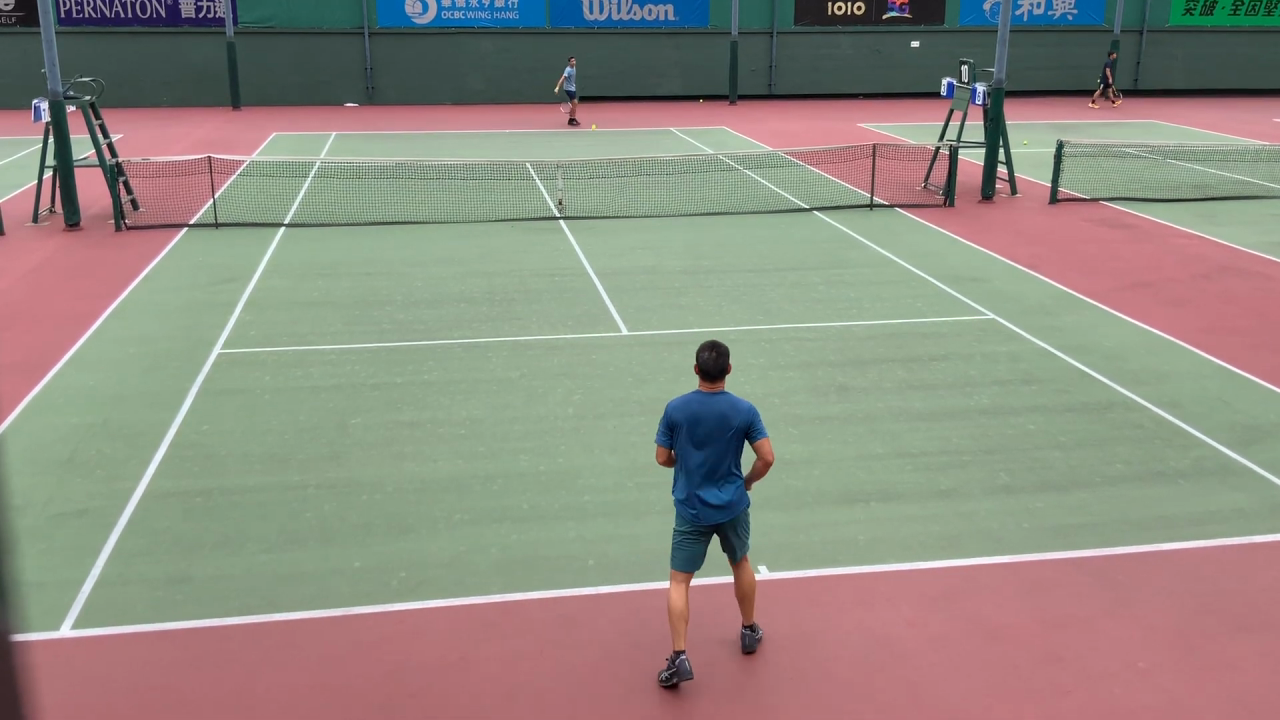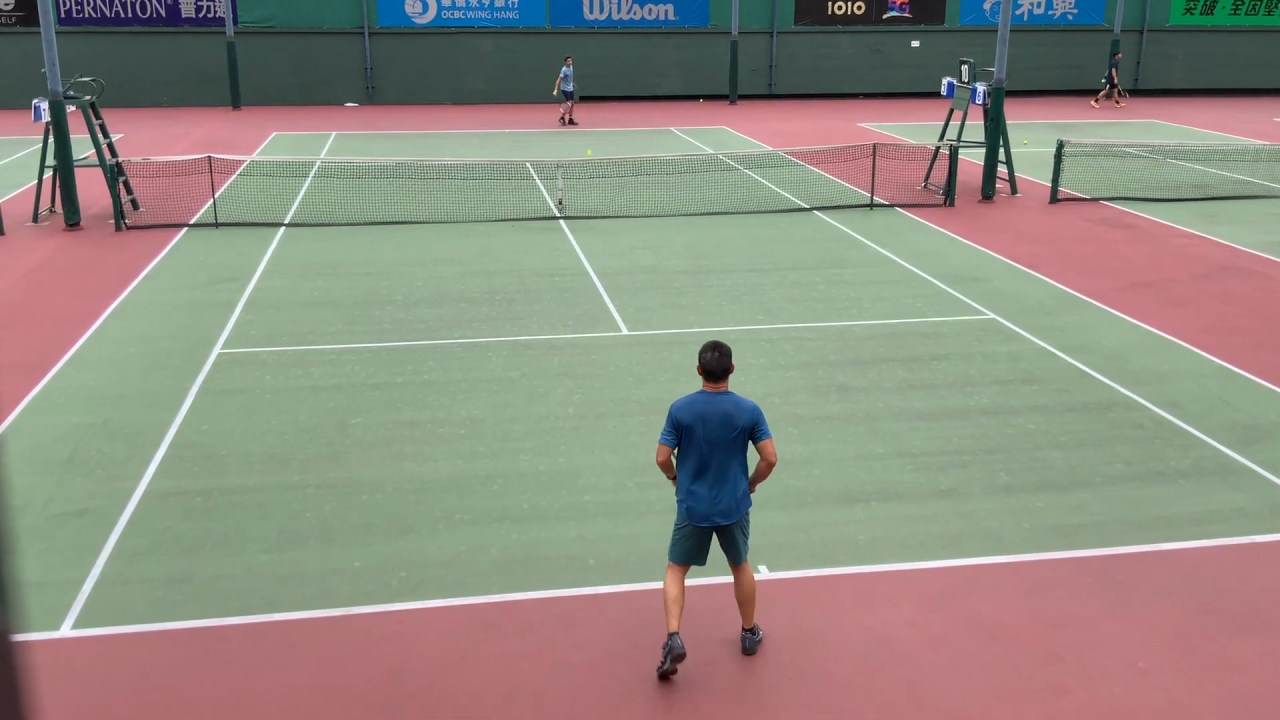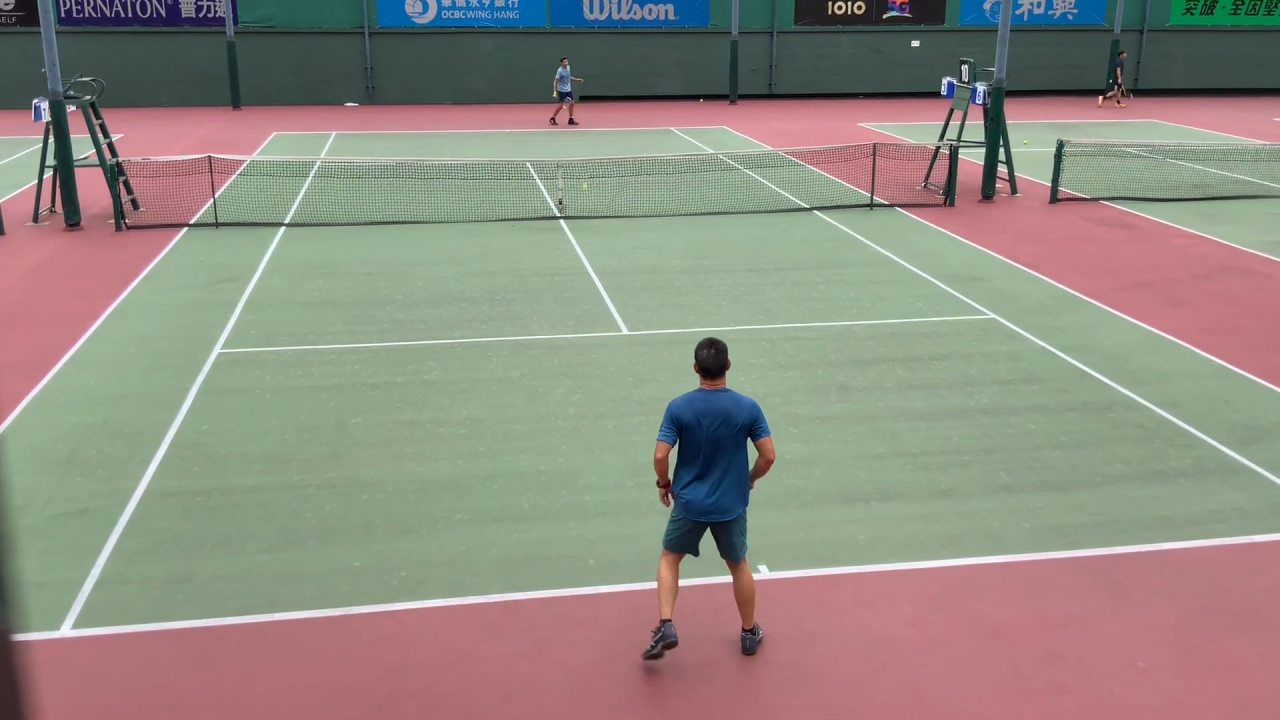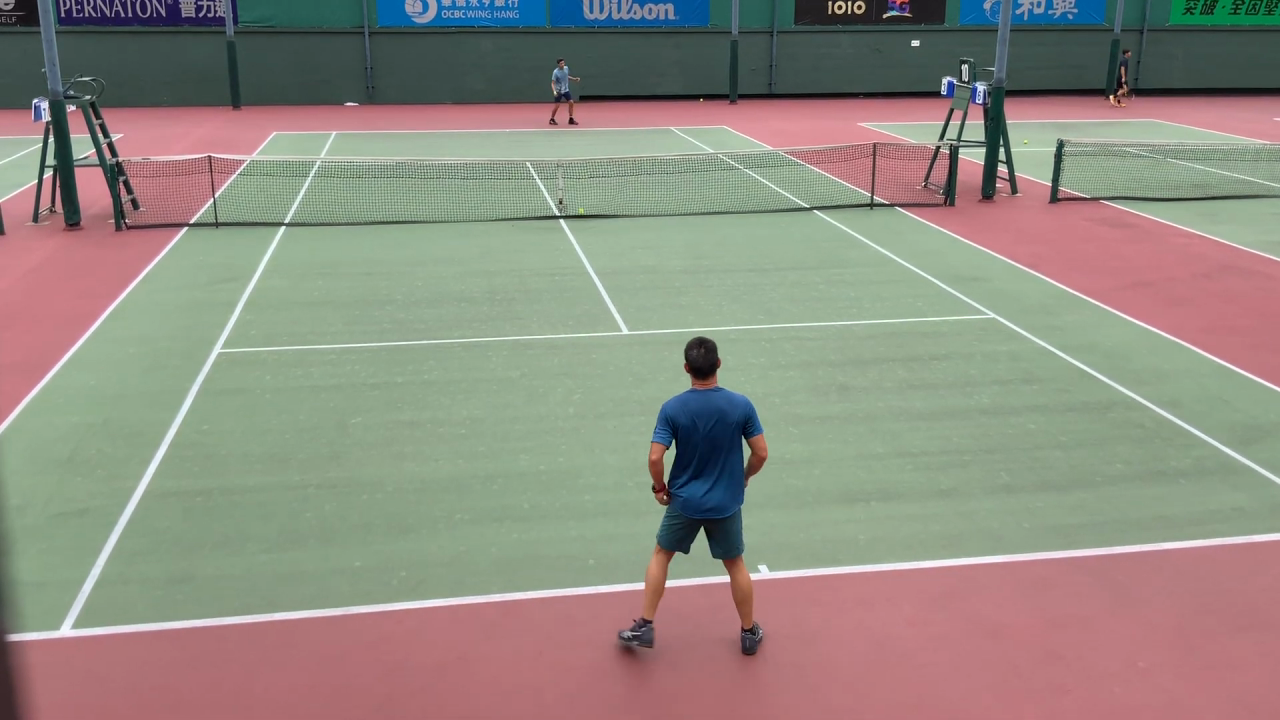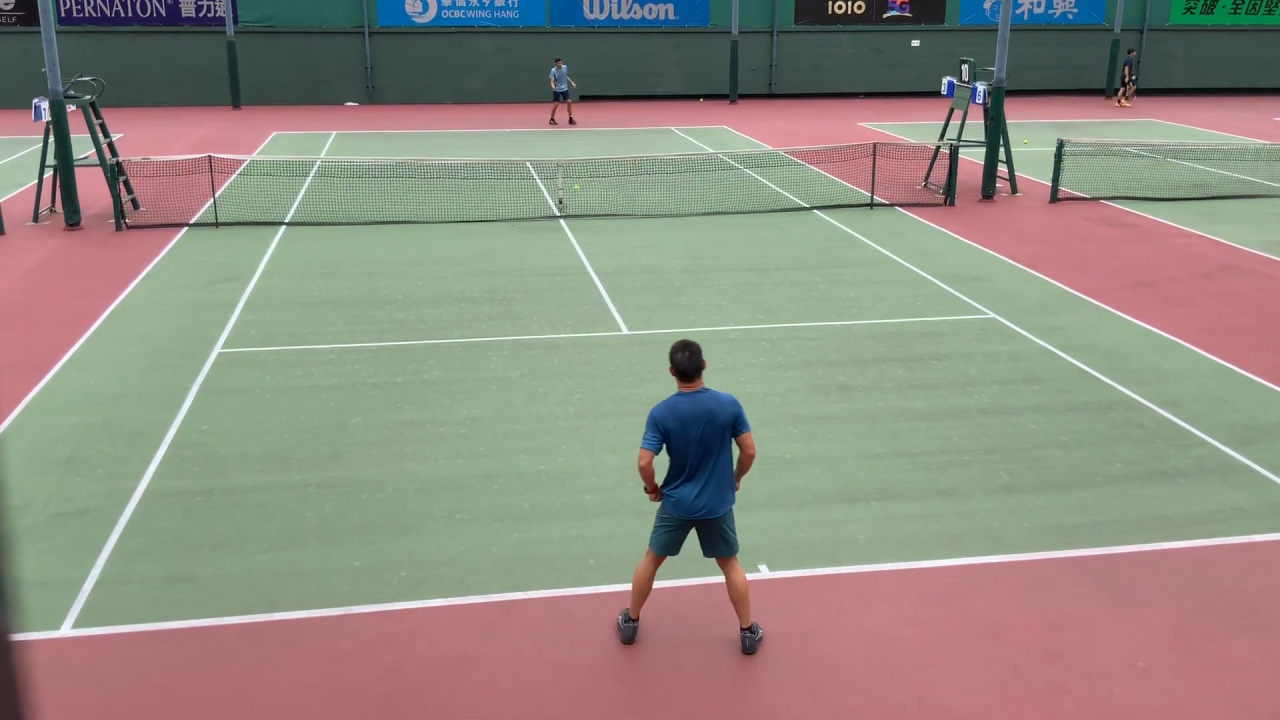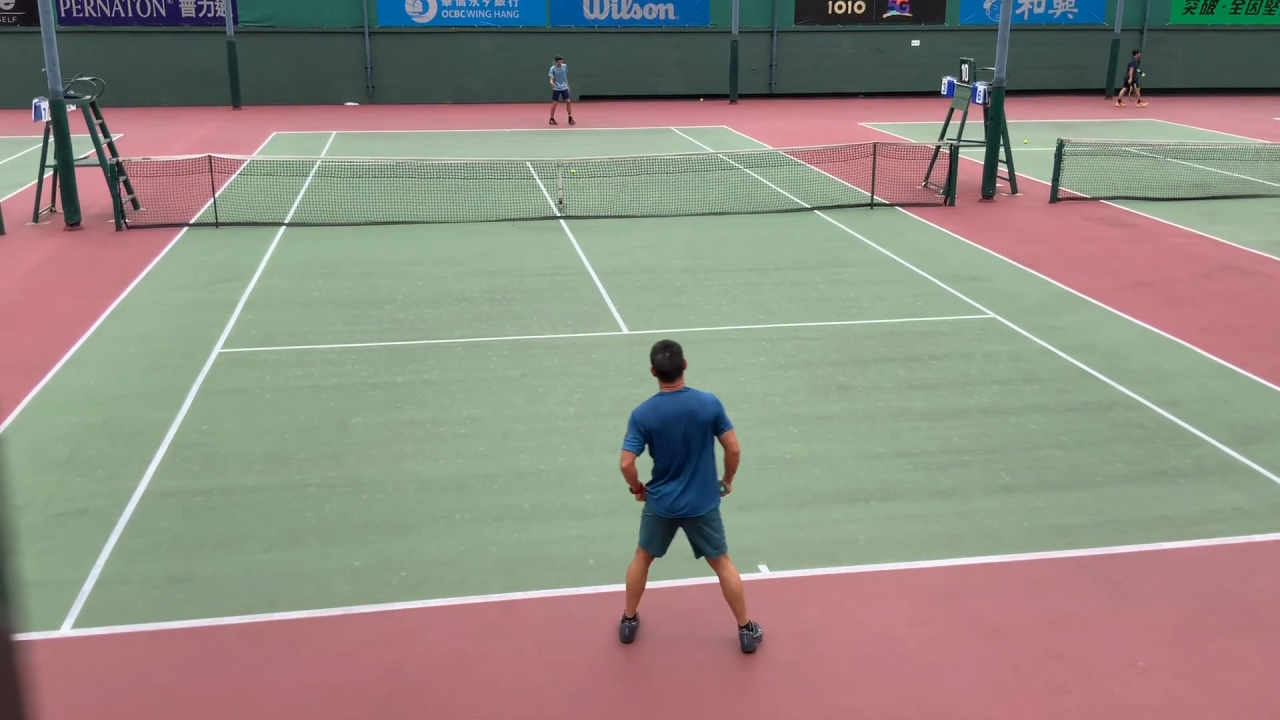
dt=0.1s
person 1, frame 1
left shoulder: (675, 409)
right shoulder: (745, 410)
left elbow: (663, 458)
right elbow: (767, 457)
right wrist: (747, 481)
left hip: (691, 510)
right hip: (732, 506)
left knee: (679, 582)
right knee: (740, 564)
left ankle: (679, 657)
right ankle: (749, 631)
person 1, frame 2
left shoulder: (680, 409)
right shoulder: (749, 410)
left elbow: (664, 460)
right elbow: (770, 459)
right wrist: (751, 484)
left hip: (692, 509)
right hip: (733, 508)
left knee: (675, 572)
right knee: (741, 569)
left ankle: (674, 638)
right ankle: (749, 634)
person 1, frame 3
left shoulder: (678, 407)
right shoulder: (747, 407)
left elbow: (660, 457)
right elbow: (769, 455)
left wrist: (664, 484)
right wrist: (750, 480)
left hip: (689, 504)
right hip: (731, 505)
left knee: (669, 558)
right knee: (739, 565)
left ankle: (665, 626)
right ankle: (749, 633)
person 1, frame 4
left shoulder: (672, 409)
right shoulder: (741, 405)
left elbow: (654, 458)
right elbow: (760, 454)
left wrist: (659, 488)
right wrist: (743, 479)
left hip: (684, 502)
right hip: (725, 503)
left knee: (661, 557)
right knee: (736, 565)
left ankle: (644, 626)
right ankle: (748, 632)
person 1, frame 5
left shoulder: (661, 412)
right shoulder: (729, 405)
left elbow: (644, 463)
right elbow: (749, 451)
left wrist: (652, 488)
right wrist: (736, 478)
left hip: (676, 503)
right hip: (717, 504)
left knee: (652, 559)
right knee: (731, 565)
left ankle: (631, 621)
right ankle: (747, 631)
person 1, frame 6
left shoulder: (642, 414)
right shoulder: (709, 404)
left elbow: (626, 464)
right elbow: (733, 449)
left wrist: (637, 488)
right wrist: (727, 480)
left hip: (660, 504)
right hip: (702, 503)
left knee: (642, 558)
right knee: (723, 565)
left ankle: (628, 622)
right ankle: (746, 630)
